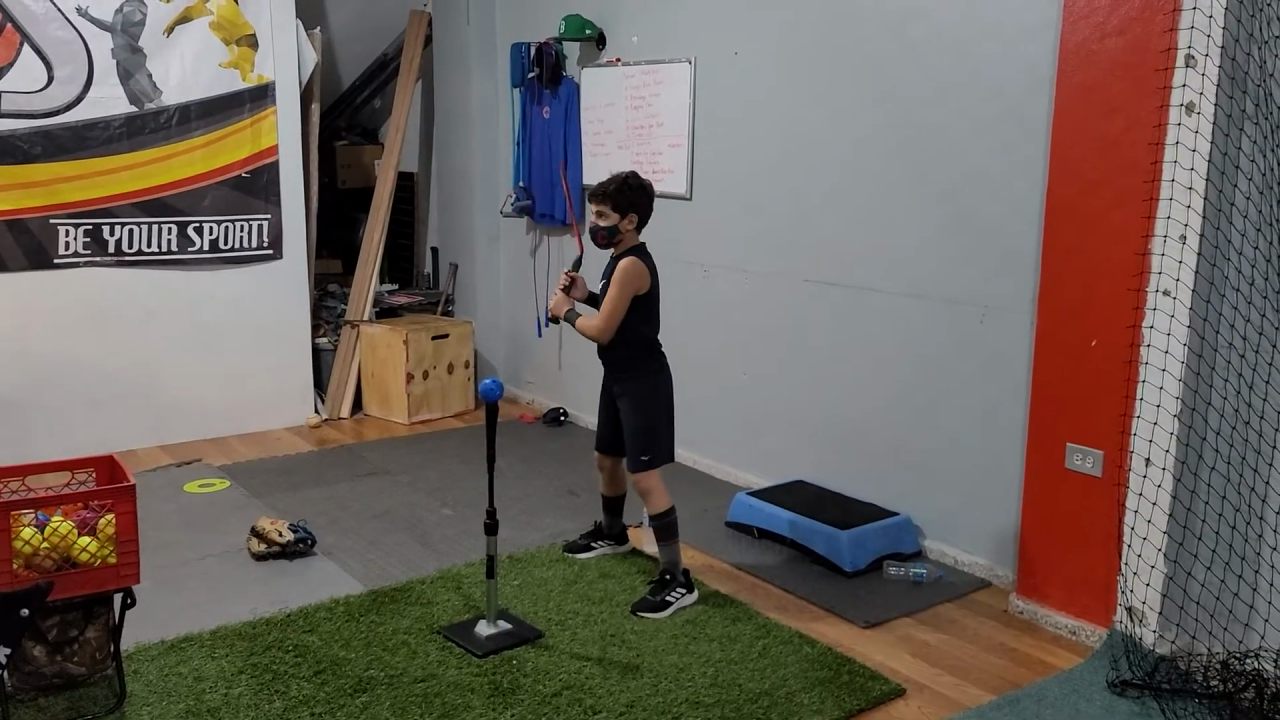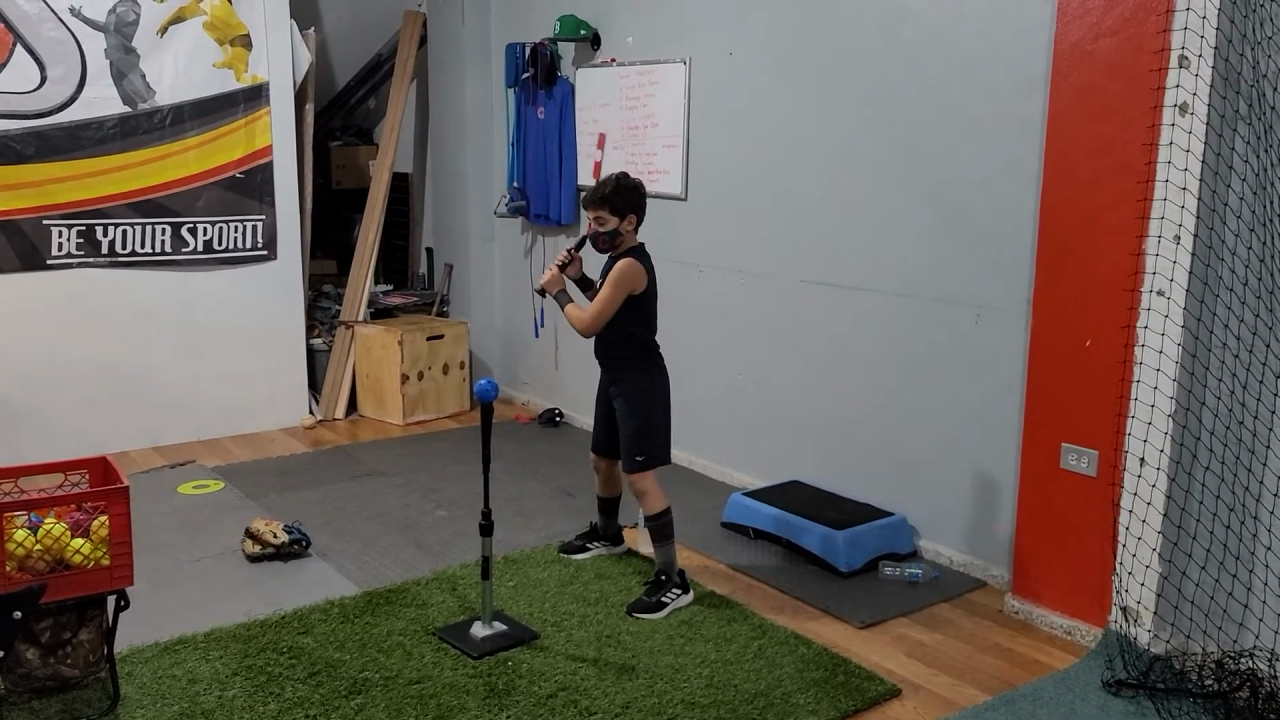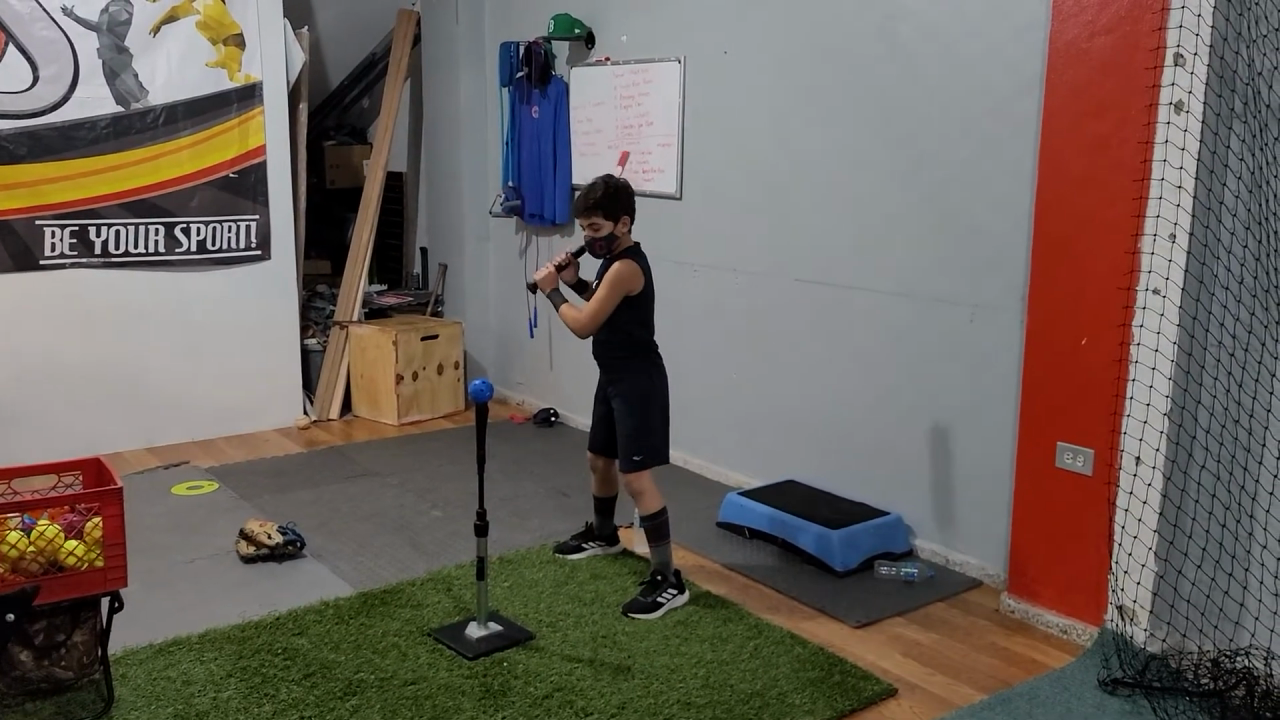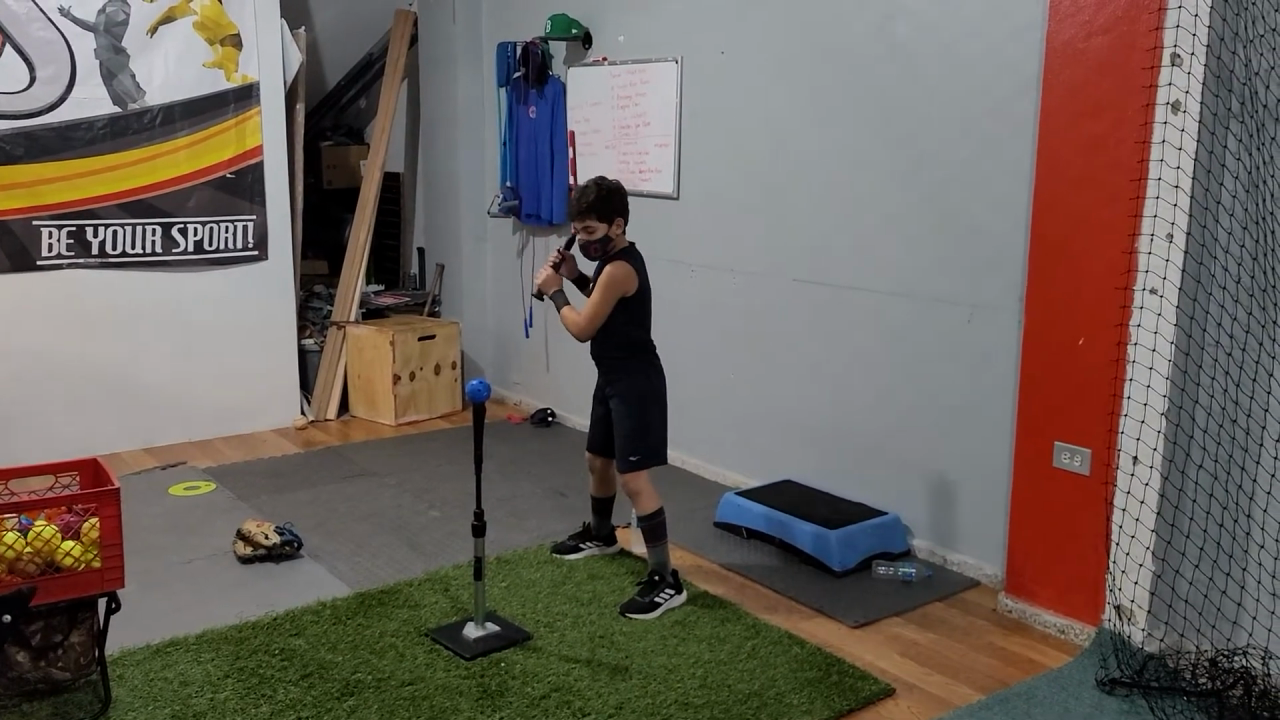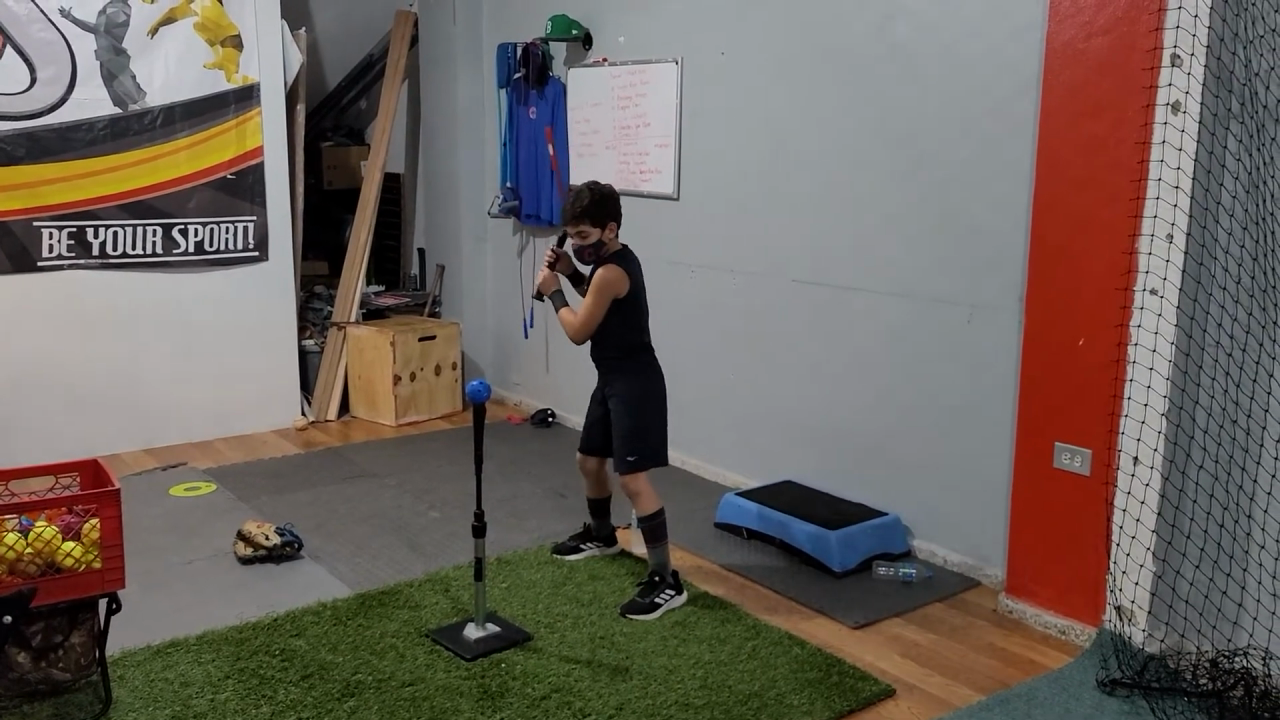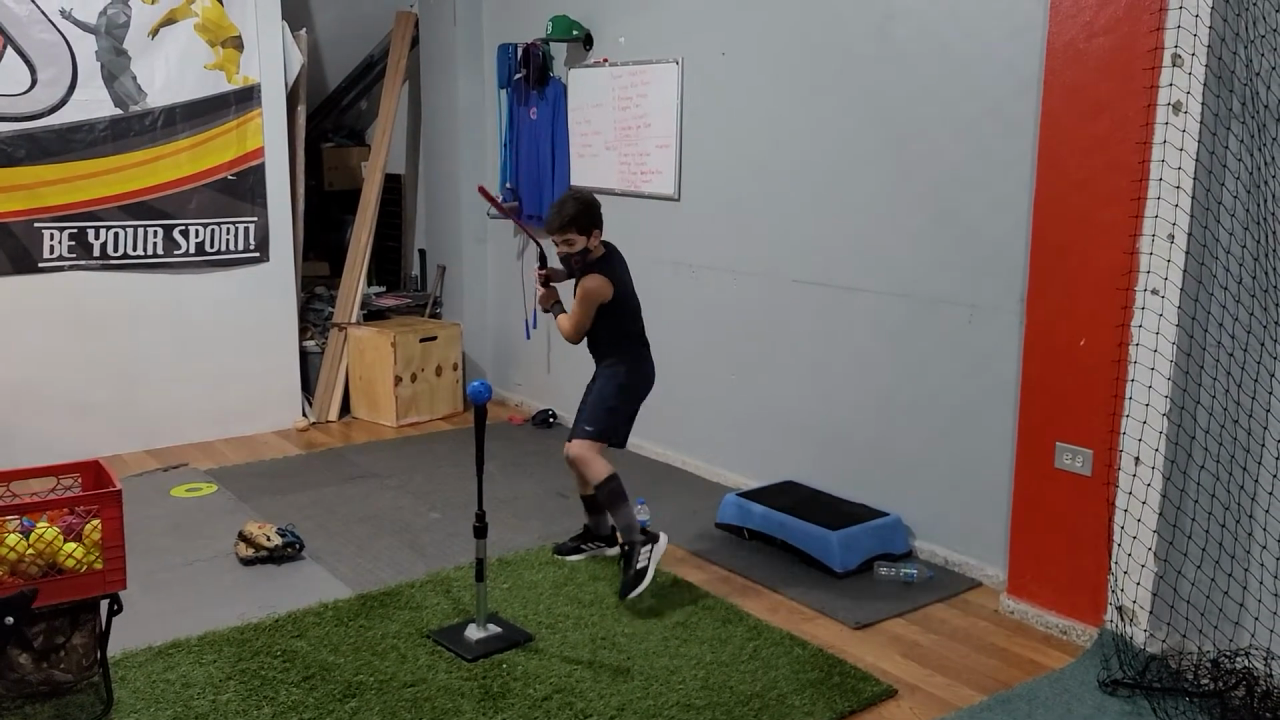
dt=0.4s
person 1, frame 1
left shoulder: (631, 265)
right shoulder: (622, 260)
left elbow: (602, 331)
left wrist: (566, 311)
right wrist: (587, 296)
left hip: (642, 381)
right hip: (619, 377)
left knee: (644, 477)
right knee: (607, 459)
left ankle: (677, 579)
right ankle: (611, 533)
person 1, frame 2
left shoulder: (629, 265)
right shoulder: (621, 260)
left elbow: (588, 325)
right elbow: (606, 307)
left wrist: (558, 291)
right wrist: (579, 279)
left hip: (639, 381)
right hip: (616, 377)
left knee: (640, 478)
right knee: (603, 461)
left ankle: (673, 580)
right ankle: (607, 534)
person 1, frame 3
left shoulder: (626, 267)
right shoulder: (616, 260)
left elbow: (583, 325)
right elbow: (601, 306)
left wrist: (552, 290)
right wrist: (575, 282)
left hip: (638, 381)
right hip: (614, 377)
left knee: (637, 478)
right knee: (599, 459)
left ankle: (668, 580)
right ankle: (603, 534)
person 1, frame 4
left shoulder: (619, 268)
right shoulder: (616, 260)
left elbow: (583, 328)
right elbow: (601, 304)
left wrist: (554, 291)
right wrist: (576, 276)
left hip: (635, 382)
right hip: (613, 378)
left knee: (633, 478)
right knee: (598, 460)
left ankle: (666, 580)
right ankle: (600, 534)
person 1, frame 5
left shoulder: (611, 271)
right shoulder: (615, 261)
left elbow: (578, 330)
right elbow: (597, 302)
left wrist: (553, 291)
right wrist: (572, 273)
left hip: (634, 383)
right hip: (613, 379)
left knee: (633, 479)
right knee: (589, 460)
left ankle: (666, 581)
right ankle: (601, 534)
person 1, frame 6
left shoulder: (594, 282)
right shoulder: (604, 253)
left elbow: (573, 333)
left wrist: (553, 304)
right wrist: (562, 274)
left hip: (625, 368)
right hip: (614, 366)
left knee: (586, 451)
right knee: (573, 450)
left ankle: (639, 540)
right ankle: (600, 534)
